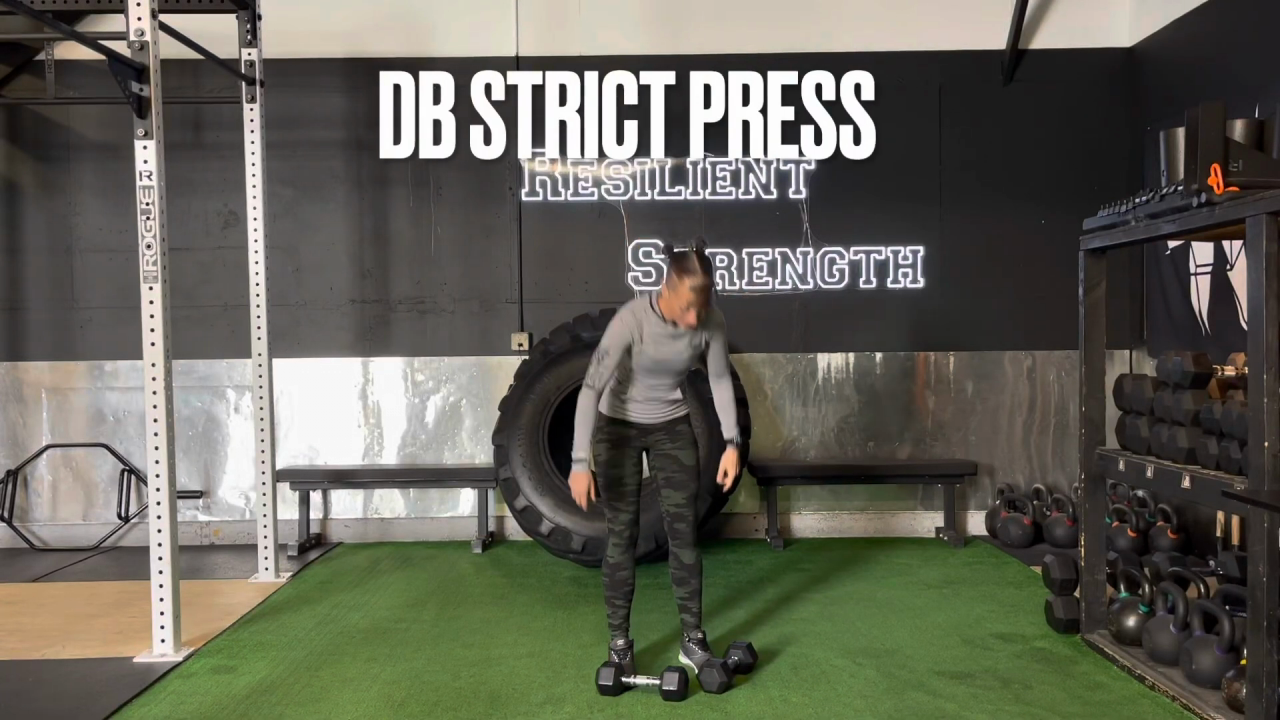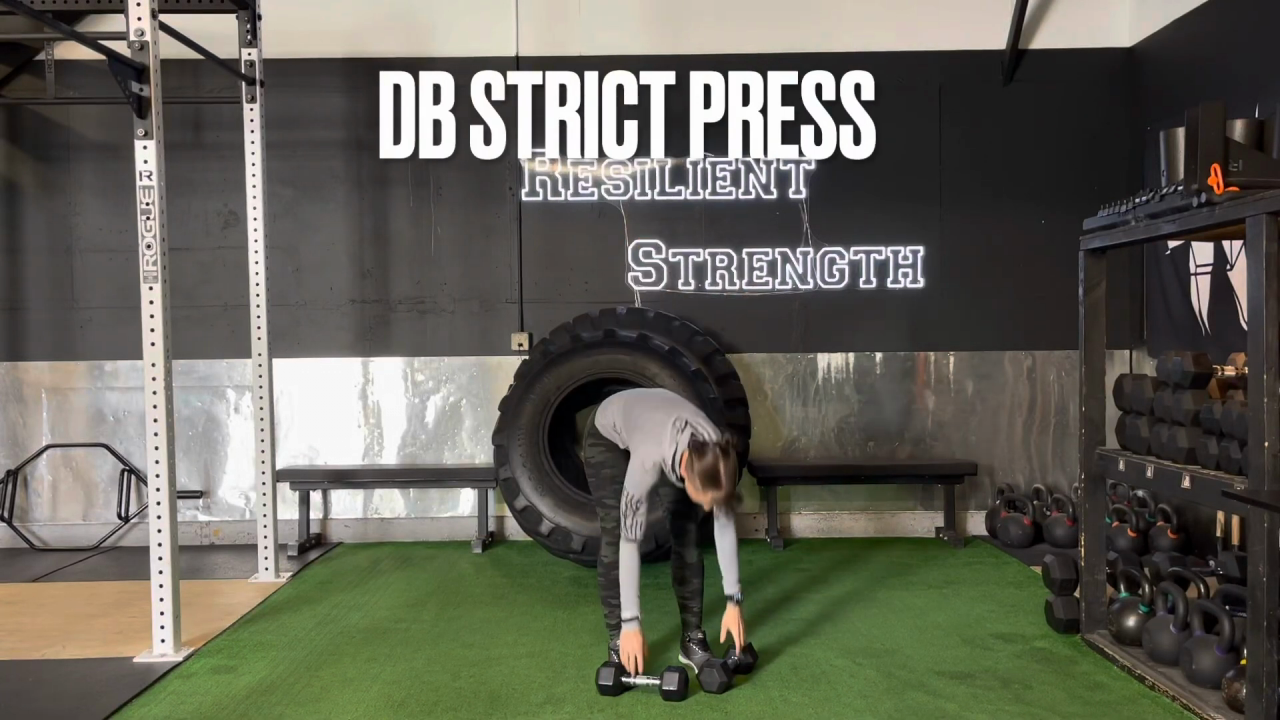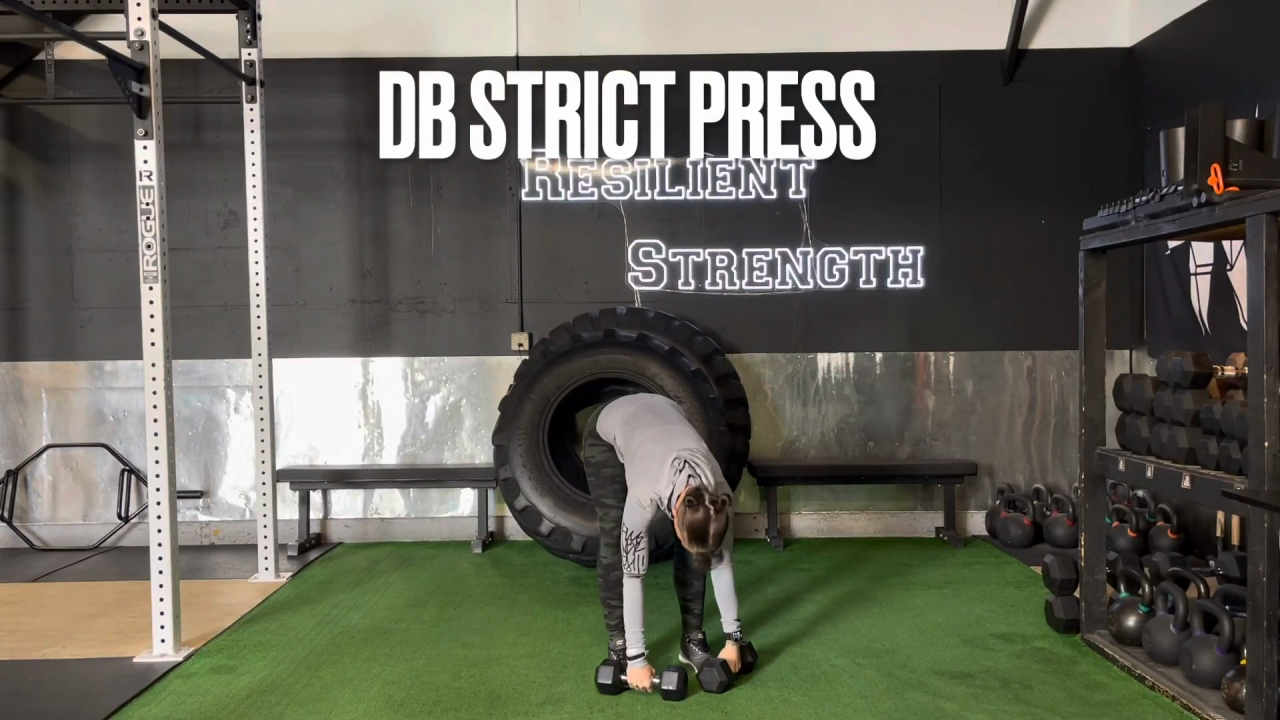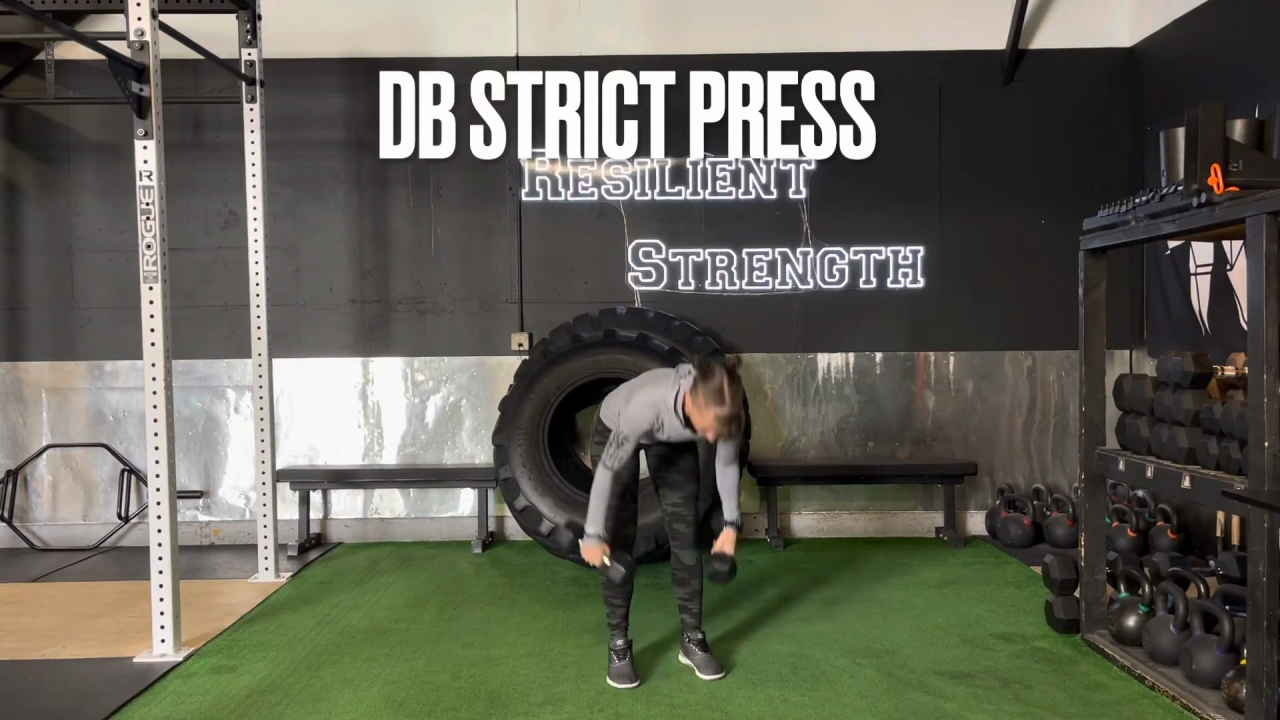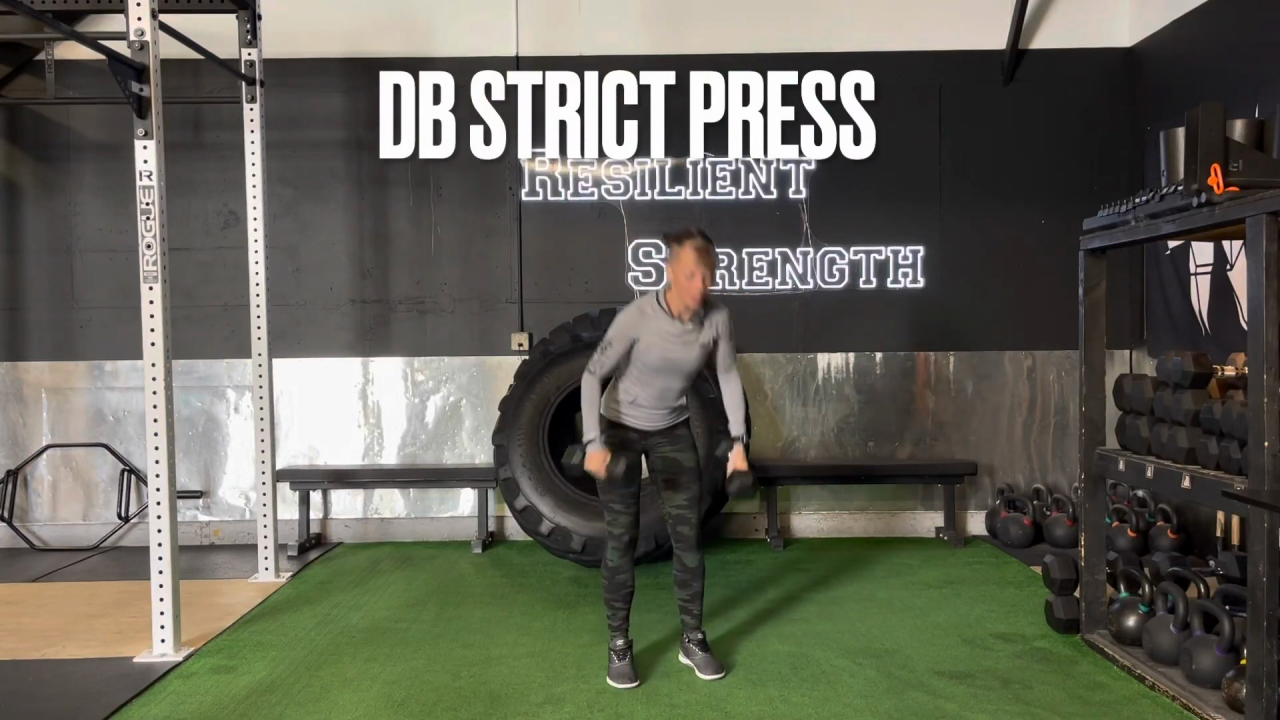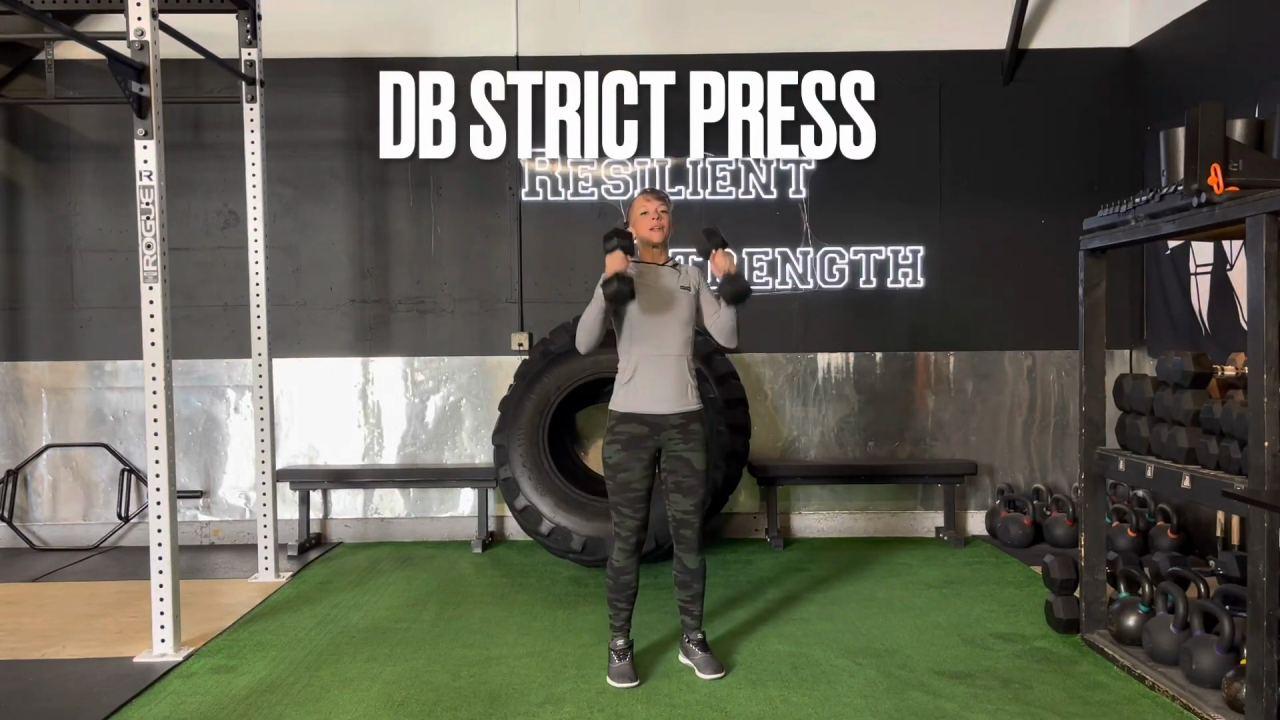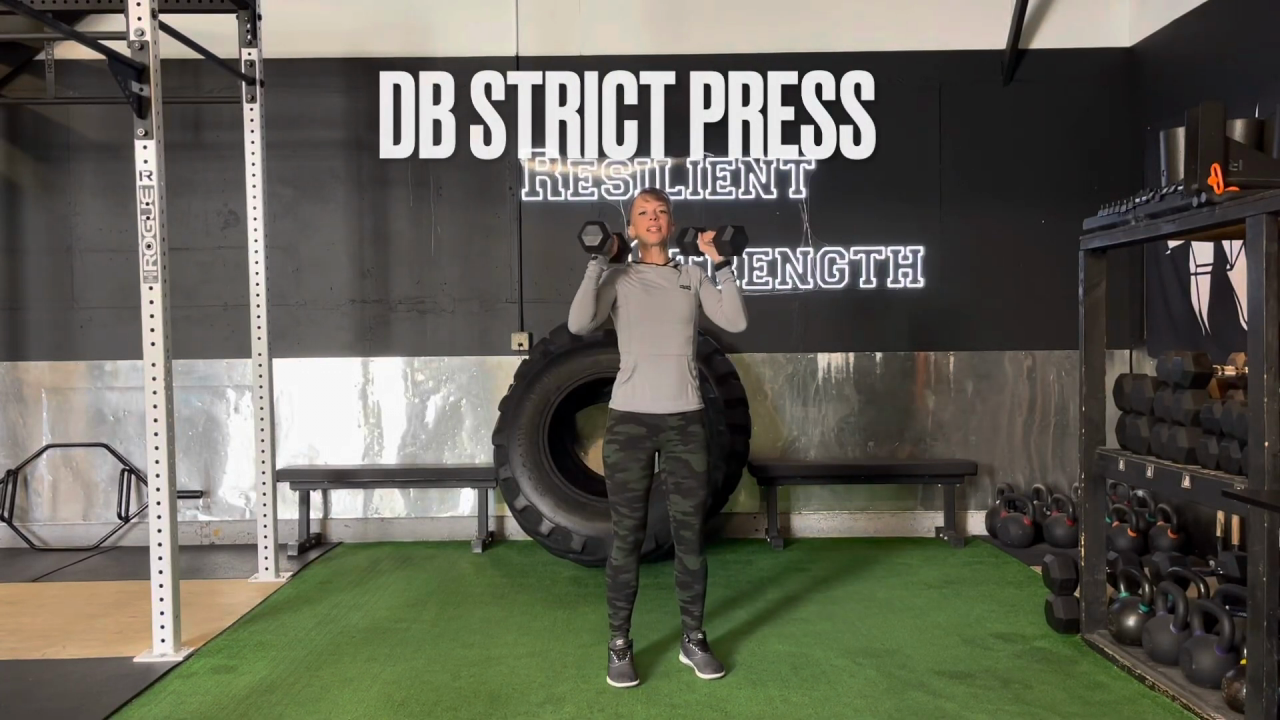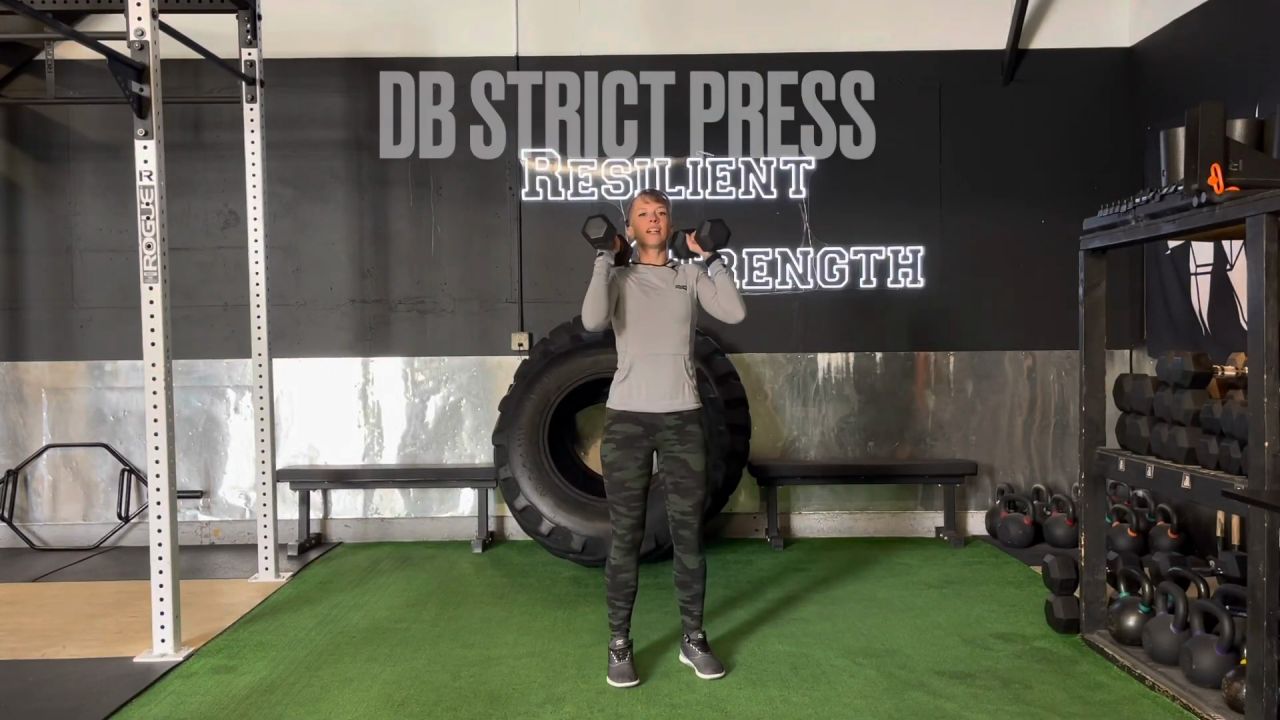
dt=0.4s
person 1, frame 1
left shoulder: (708, 319)
right shoulder: (632, 316)
left elbow: (720, 378)
right elbow: (591, 387)
left wrist: (731, 441)
right wrist: (581, 460)
left hip: (673, 426)
right hip: (620, 425)
left knee: (683, 529)
right knee: (620, 535)
left ankle: (693, 639)
right ankle: (618, 642)
person 1, frame 2
left shoulder: (719, 462)
right shoulder: (651, 458)
left elbow: (725, 529)
right elbow: (629, 541)
left wrist: (733, 601)
right wrist: (630, 622)
right hip: (609, 434)
left knee: (686, 537)
right knee: (614, 534)
left ankle: (693, 637)
right ankle: (618, 643)
person 1, frame 3
left shoulder: (716, 500)
right shoulder: (646, 495)
left elbow: (721, 565)
right elbow: (633, 575)
left wrist: (733, 638)
right wrist: (636, 659)
right hip: (608, 432)
left knee: (696, 550)
right knee: (615, 538)
left ankle: (693, 638)
right ankle: (618, 647)
person 1, frame 4
left shoulder: (724, 413)
right shoulder: (650, 401)
left elbow: (727, 465)
right elbow: (609, 467)
left wrist: (731, 524)
right wrist: (594, 533)
left hip: (672, 443)
right hip: (615, 425)
left knee: (685, 533)
right knee: (621, 536)
left ankle: (693, 639)
right ankle: (618, 645)
person 1, frame 5
left shoulder: (717, 318)
right shoulder: (637, 316)
left elbow: (728, 376)
right elbow: (592, 376)
left wrist: (738, 439)
right wrist: (594, 440)
left hip: (673, 429)
right hip: (622, 428)
left knee: (687, 533)
right knee: (621, 536)
left ankle: (693, 639)
right ankle: (618, 645)
person 1, frame 6
left shoulder: (692, 277)
right shoulder: (618, 276)
left elbow: (727, 339)
right elbow: (584, 344)
left wrist: (726, 284)
right wrist: (606, 284)
left hip: (685, 421)
right hip: (630, 421)
left knee: (689, 533)
right knee: (628, 536)
left ankle: (694, 640)
right ankle: (620, 645)
person 1, frame 7
left shoulder: (694, 277)
right shoulder: (618, 279)
left elbow: (735, 322)
right elbow: (579, 324)
left wrist: (720, 262)
right wrist: (598, 262)
left hip: (686, 420)
right hip: (630, 420)
left knee: (690, 533)
right knee: (627, 535)
left ankle: (694, 639)
right ankle: (620, 644)
person 1, frame 8
left shoulder: (691, 276)
right shoulder: (618, 279)
left elbow: (734, 312)
right elbow: (593, 320)
left wrist: (709, 256)
right wrist: (605, 258)
left hip: (682, 419)
right hip: (627, 419)
left knee: (688, 532)
right knee: (626, 535)
left ankle: (693, 639)
right ankle: (619, 644)
